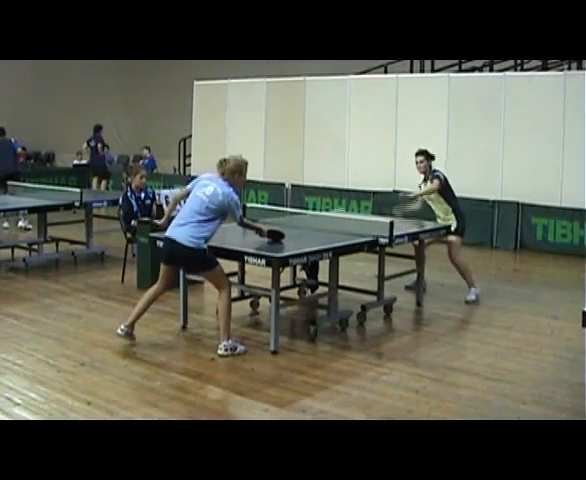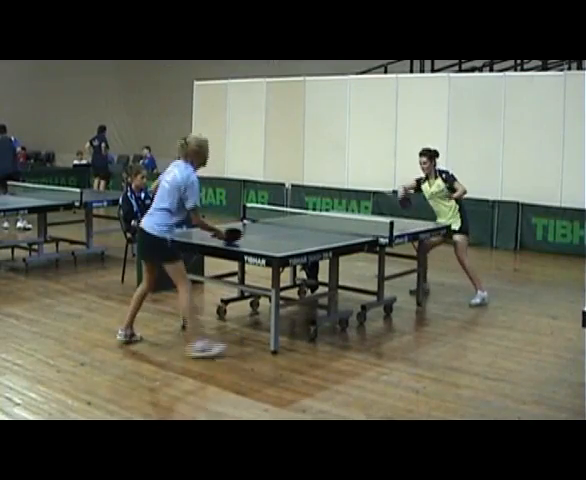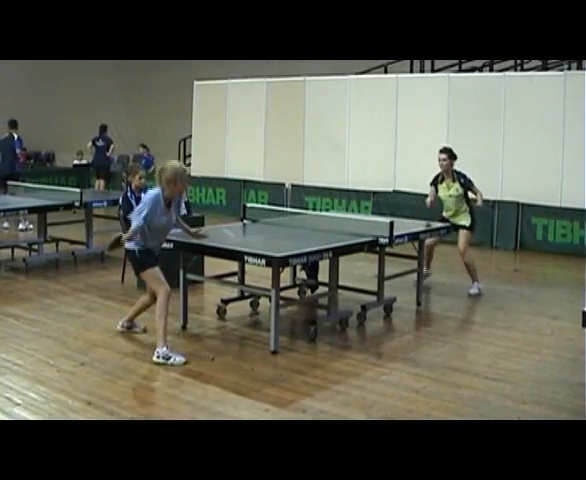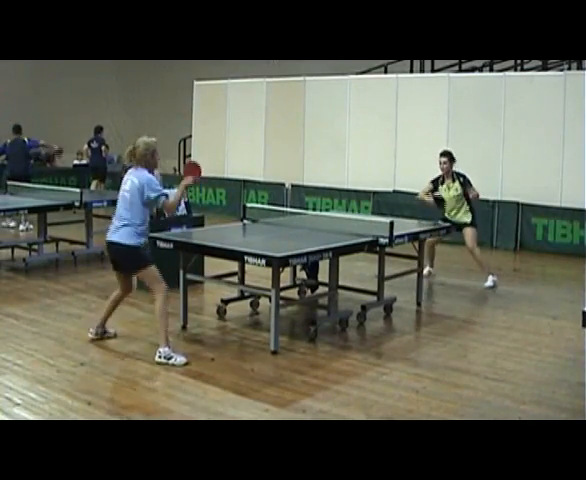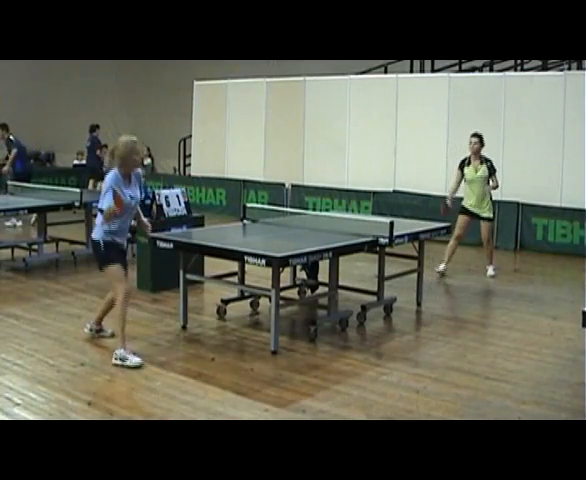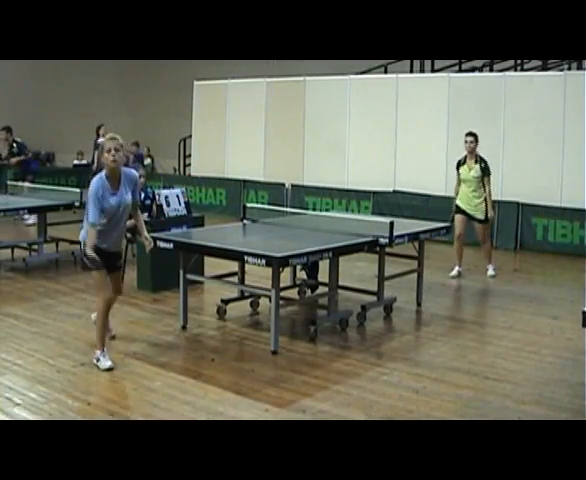
dt=0.5s
person 1, frame 1
left shoulder: (205, 178)
right shoulder: (229, 196)
left elbow: (179, 196)
right elbow: (241, 222)
left wrist: (166, 219)
right wrist: (259, 229)
left hip: (172, 239)
right hip: (192, 247)
left knee: (161, 286)
right knee: (224, 287)
left ankle: (127, 326)
right ankle: (226, 343)
person 1, frame 2
left shoulder: (175, 166)
right shoulder: (191, 178)
left elbow: (153, 189)
right elbow: (195, 219)
right wrist: (216, 230)
left hip: (146, 229)
right hip: (160, 235)
left knee: (147, 283)
right knee: (184, 286)
left ankle: (126, 331)
right ankle: (198, 343)
person 1, frame 3
left shoulder: (175, 198)
right shoulder: (151, 199)
right elbow: (134, 229)
left wrist: (190, 231)
right wrist: (127, 237)
left hip: (151, 249)
right hip: (138, 250)
left knee: (154, 294)
right knee: (164, 292)
left ankle: (126, 322)
right ankle: (162, 350)
person 1, frame 4
left shoulder: (131, 175)
right shoulder: (148, 180)
right elbow: (169, 209)
right wrist: (182, 187)
left hip: (115, 241)
right hip: (129, 244)
left knee: (124, 288)
right knee: (161, 291)
left ankle: (99, 328)
right ankle: (164, 350)
person 1, frame 5
left shoulder: (137, 175)
right shoulder: (112, 179)
right elbow: (106, 216)
left wrist: (141, 219)
right wrist: (112, 210)
left hip: (119, 240)
right hip: (104, 240)
left knee: (119, 291)
right knee: (123, 291)
left ankle: (95, 325)
right ankle: (121, 352)
person 1, frame 6
left shoulder: (131, 177)
right shoulder: (97, 185)
left elbow: (135, 208)
right elbow: (92, 225)
left wrist: (143, 232)
right wrist: (89, 250)
left hip: (116, 243)
right hip: (96, 245)
left knee: (116, 292)
right knee: (106, 296)
left ankle: (101, 317)
right ankle: (100, 352)
person 2, frame 1
left shoulder: (436, 174)
right shoulder: (424, 182)
left elbow: (434, 188)
right elbow: (419, 204)
left wrist: (414, 194)
right wrist: (407, 209)
left hip: (454, 220)
right hip: (441, 221)
left knee: (454, 256)
left ankle: (473, 289)
person 2, frame 2
left shoulder: (444, 175)
right shoulder: (422, 181)
left elbow: (463, 190)
right elbow: (404, 187)
left wrist: (453, 197)
right wrist: (403, 191)
left hip: (457, 220)
right hip: (442, 222)
left knee: (461, 257)
right knee: (422, 248)
left ankle: (481, 293)
right ankle: (423, 284)
person 2, frame 3
left shoulder: (461, 178)
right shoulder: (437, 179)
left elbow: (478, 193)
right elbow: (431, 198)
left wrist: (479, 202)
right wrist: (429, 201)
left hip: (465, 217)
right hip: (447, 217)
left knee: (462, 250)
right knee: (429, 243)
left ankle: (476, 284)
right ankle: (426, 270)
person 2, frame 4
left shoulder: (462, 178)
right shoulder: (437, 181)
left elbow: (476, 195)
right elbow: (422, 194)
left wrist: (471, 195)
right wrist: (429, 199)
left hip: (466, 217)
right hip: (449, 217)
left knee: (471, 247)
right knee: (430, 241)
left ankle: (491, 276)
right ankle: (429, 267)
person 2, frame 5
left shoulder: (488, 163)
right shoulder: (463, 163)
left elbow: (496, 183)
right elbow: (456, 183)
left wrist: (493, 185)
right wrist: (449, 198)
left hip: (485, 206)
right hip: (468, 204)
left knee: (486, 239)
right knee: (457, 235)
left ankle: (490, 266)
right ankle: (444, 265)
person 2, frame 6
left shoulder: (482, 163)
right shoulder: (459, 163)
left elbow: (487, 187)
left wrist: (490, 208)
right wrist: (454, 203)
left hip: (478, 205)
right hip: (461, 204)
left knee: (483, 238)
right knee: (458, 235)
left ankle: (490, 265)
right ankle: (458, 267)
